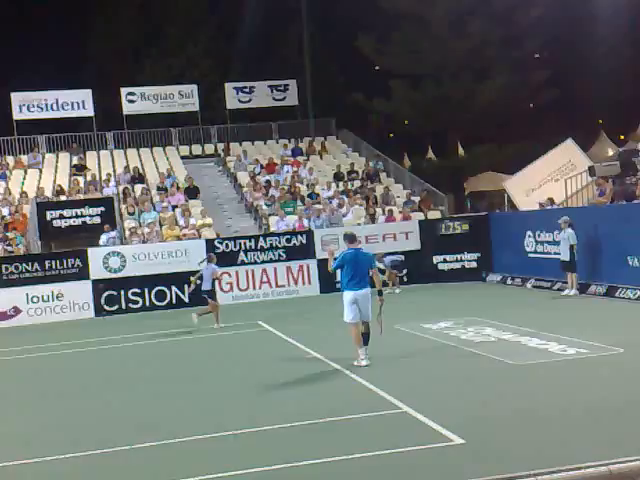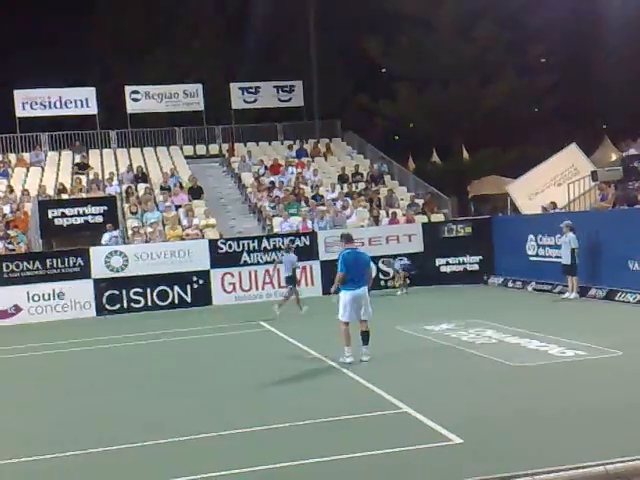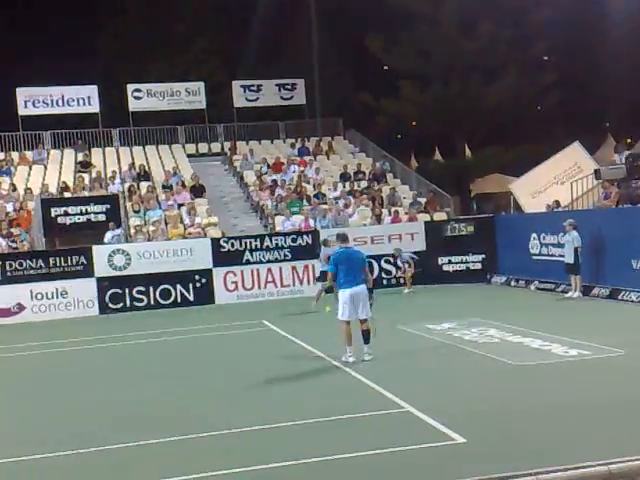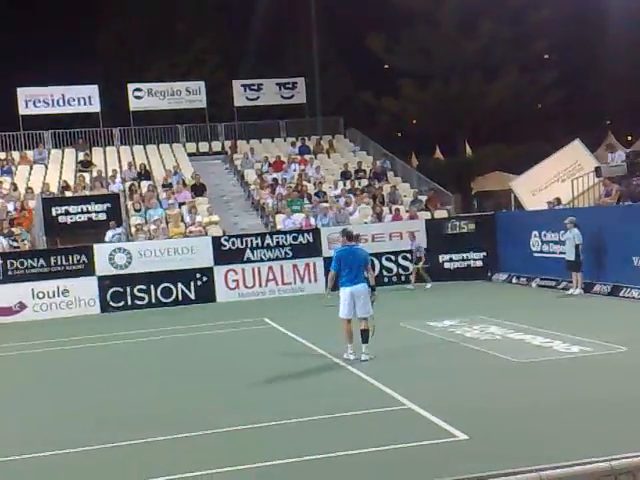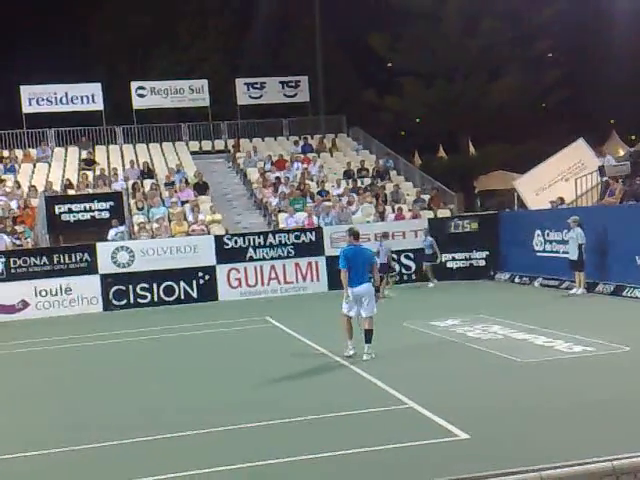
dt=0.3s
person 1, frame 1
left shoulder: (345, 255)
right shoulder: (368, 255)
left elbow: (331, 269)
right elbow: (375, 274)
left wrist: (330, 256)
right wrist: (380, 292)
left hip: (350, 293)
right hip: (364, 291)
left knee: (354, 325)
right knee: (365, 322)
left ankle: (362, 357)
right ankle: (364, 353)
person 1, frame 2
left shoulder: (343, 255)
right shoulder: (365, 256)
left elbow: (340, 275)
right elbow: (370, 276)
left wrist: (334, 286)
left hip: (348, 292)
right hip: (362, 291)
left knee: (344, 323)
right knee: (363, 322)
left ankle: (348, 354)
right ankle: (365, 353)
person 1, frame 3
left shoulder: (336, 255)
right shoulder: (360, 254)
left elbow: (331, 276)
right elbow: (367, 274)
left wrist: (330, 284)
right wrist: (370, 290)
left hip: (345, 291)
right hip: (361, 289)
left knee: (346, 322)
right knee: (364, 321)
left ankle: (349, 354)
right ankle: (367, 352)
person 1, frame 4
left shoulder: (339, 253)
right shoulder: (363, 252)
left elbow: (333, 273)
right elbow: (370, 272)
left wrist: (329, 288)
right wrist: (373, 288)
left hip: (346, 289)
right hip: (362, 287)
left knee: (347, 320)
right knee: (364, 319)
left ankle: (350, 352)
right ankle: (365, 351)
person 1, frame 5
left shoulder: (345, 252)
right shoulder: (369, 252)
left elbow: (344, 272)
right elbow: (375, 272)
left wrist: (345, 290)
right wrist: (377, 289)
left hip: (352, 289)
right hip: (366, 287)
left knee: (347, 316)
right knee: (368, 318)
left ankle: (350, 347)
right ankle: (367, 351)
